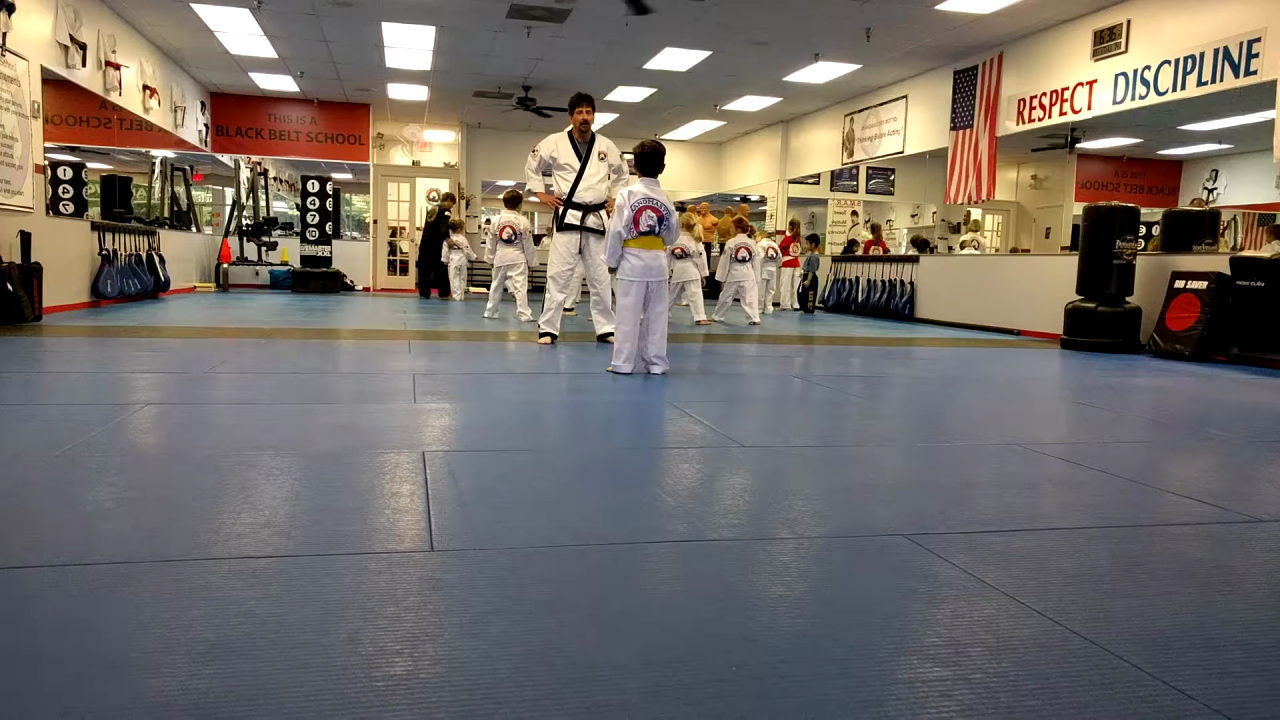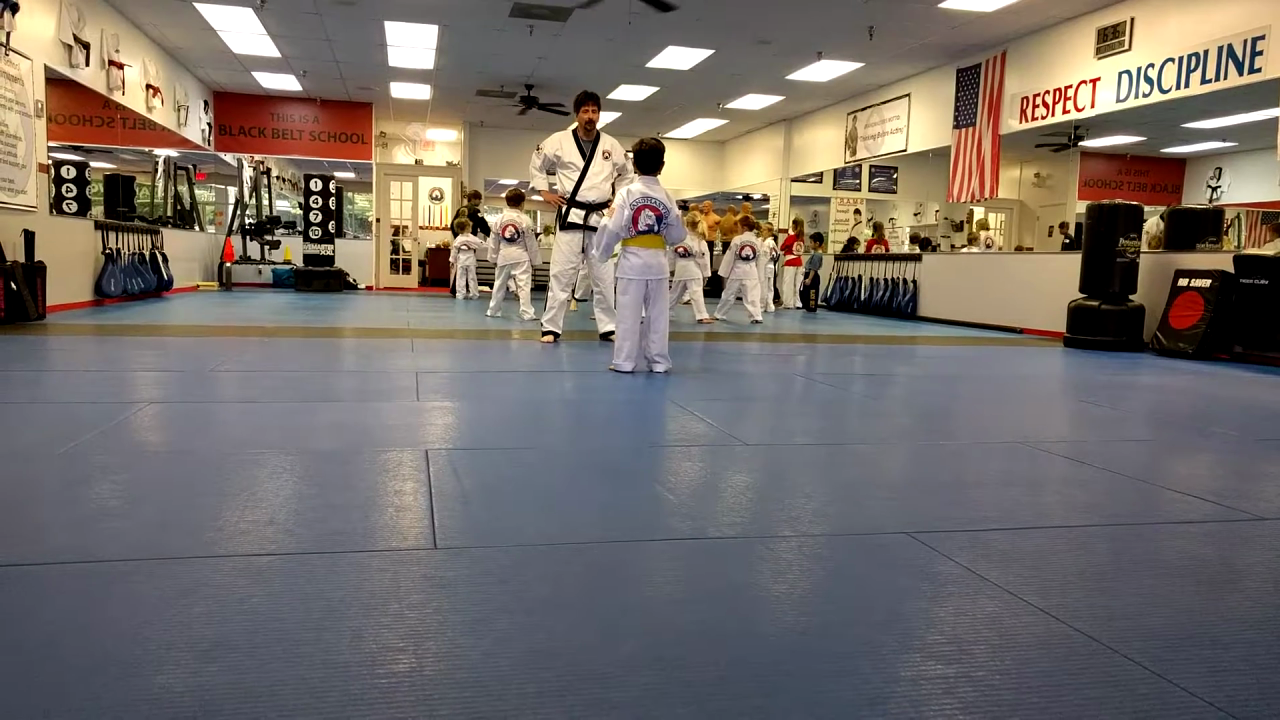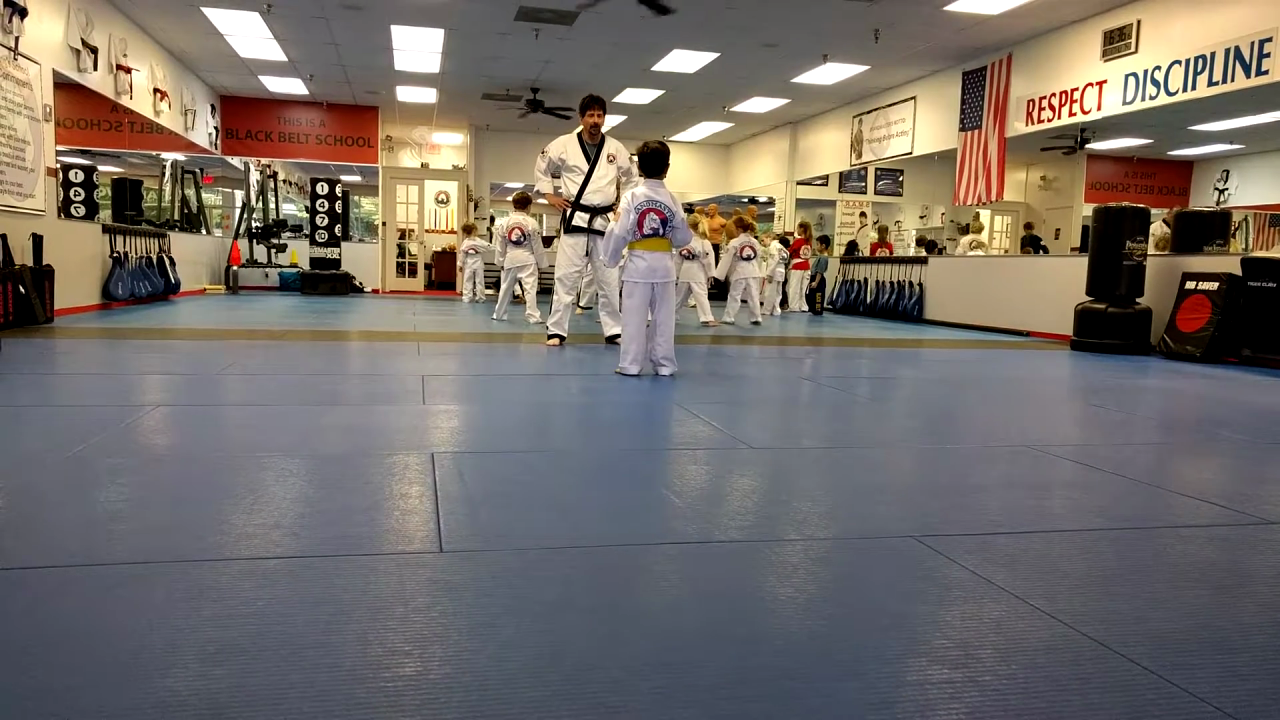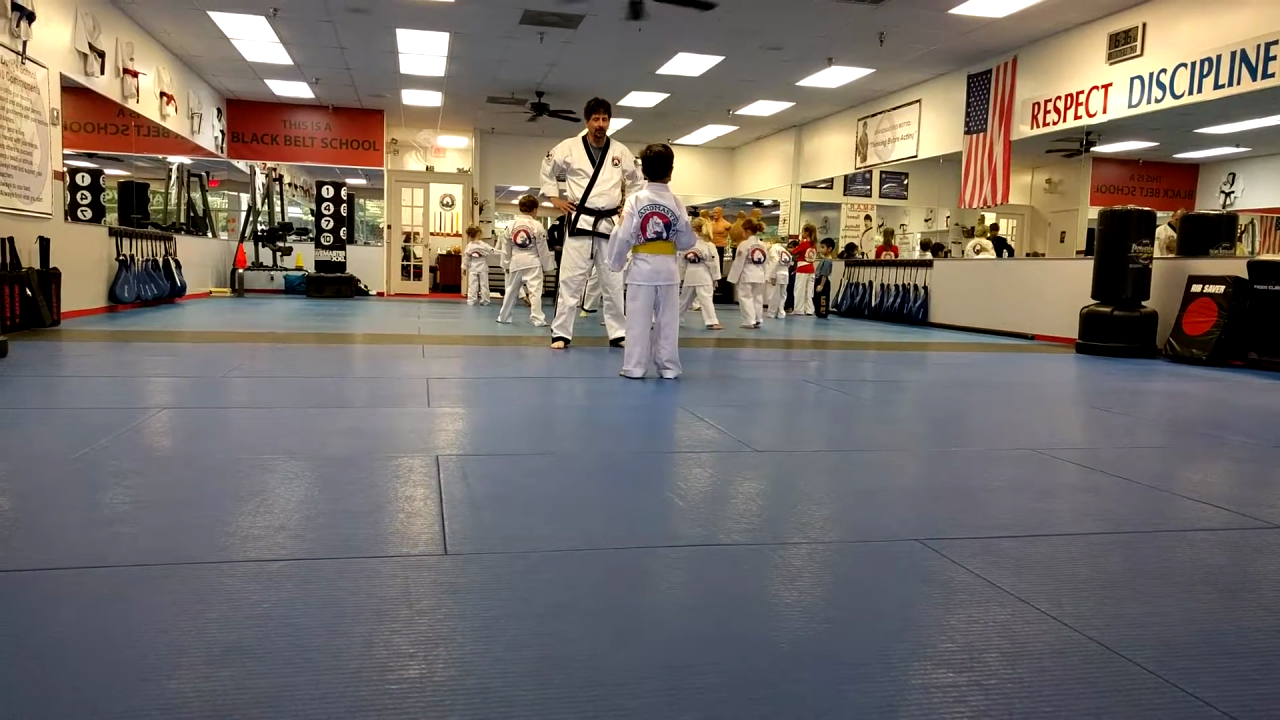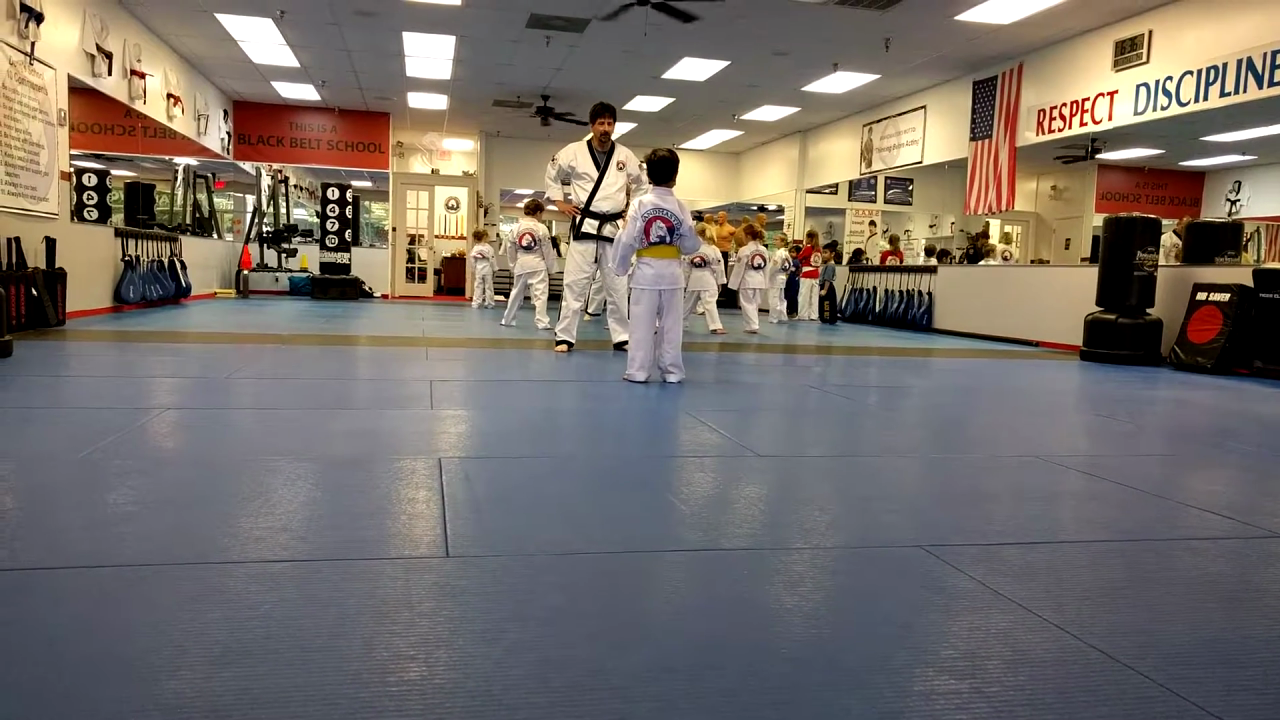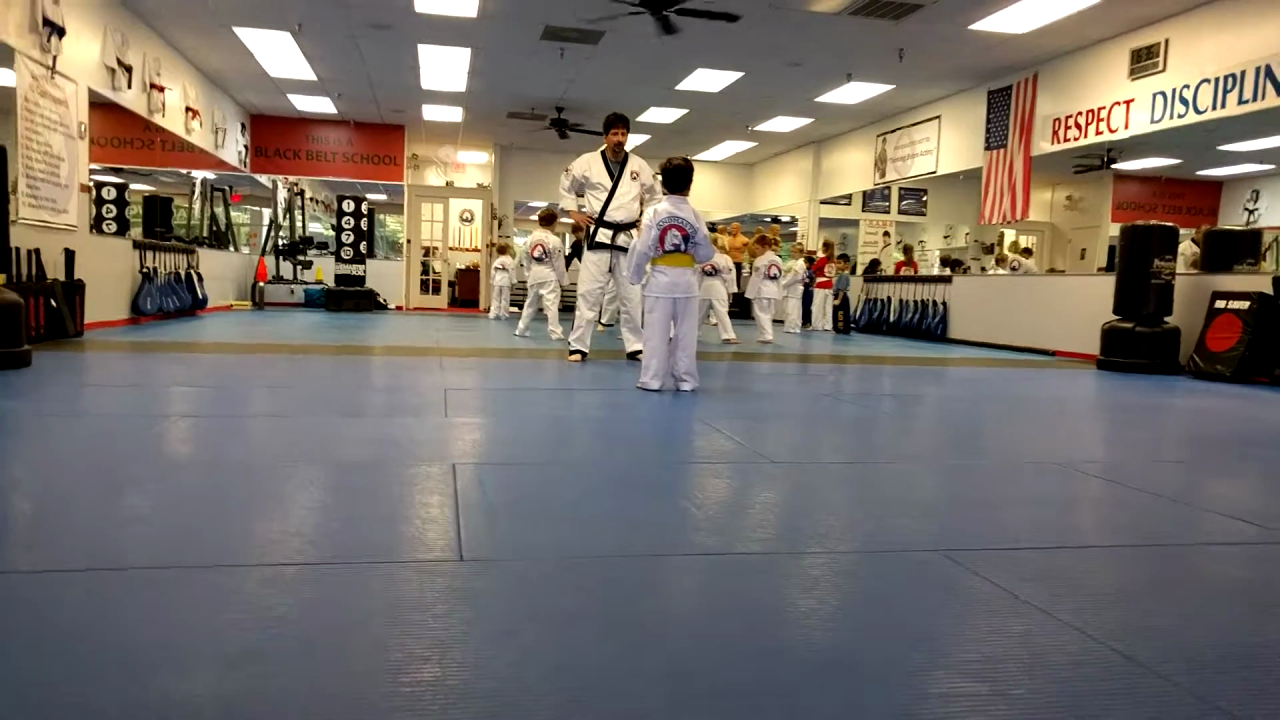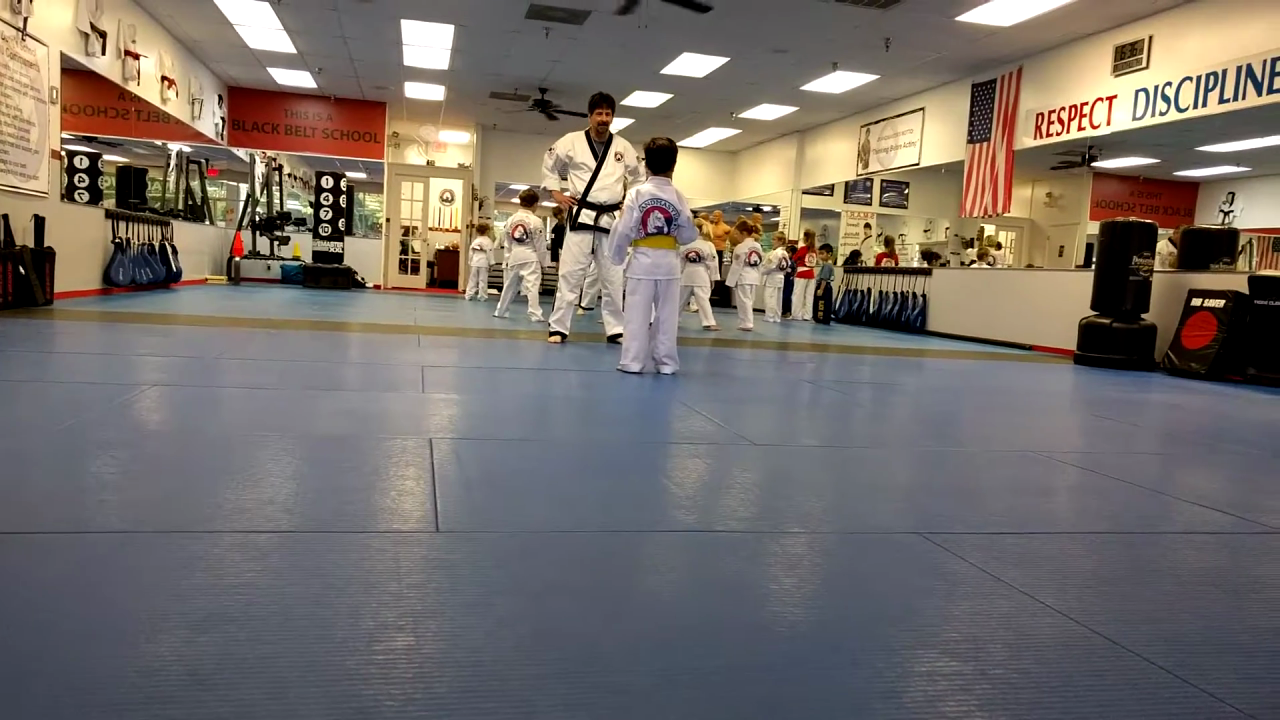
dt=0.7s
person 1, frame 1
left shoulder: (606, 146)
right shoulder: (555, 143)
left elbow: (621, 173)
right elbow: (532, 166)
left wrist: (616, 199)
right wrist: (542, 193)
left hip: (596, 218)
right hip: (568, 217)
left knee: (601, 278)
right knee: (558, 275)
left ankle: (606, 329)
right ankle: (548, 329)
person 1, frame 2
left shoulder: (611, 145)
right shoulder: (559, 141)
left elbow: (626, 173)
right elbow: (537, 165)
right wrist: (545, 192)
left hip: (600, 217)
right hip: (571, 215)
left knee: (604, 277)
right knee: (561, 274)
left ankle: (608, 327)
right ankle: (551, 327)
person 1, frame 3
left shoulder: (616, 148)
right shoulder: (564, 144)
left elbow: (631, 178)
right elbow: (541, 168)
right wrist: (550, 195)
left hip: (605, 220)
right hip: (575, 219)
left knee: (609, 280)
right knee: (566, 277)
left ankle: (614, 330)
right ankle: (556, 330)
person 1, frame 4
left shoulder: (621, 151)
right shoulder: (569, 147)
left elbow: (636, 180)
right elbow: (547, 171)
right wrist: (555, 198)
left hip: (611, 223)
right hip: (580, 222)
left knee: (614, 283)
right knee: (571, 280)
left ankle: (618, 333)
right ankle: (561, 333)
person 1, frame 5
left shoulder: (625, 156)
right shoulder: (574, 152)
left elbow: (641, 185)
right elbow: (552, 175)
right wrist: (560, 202)
left hip: (615, 227)
right hip: (585, 226)
left knee: (618, 287)
right knee: (575, 284)
left ankle: (621, 337)
right ankle: (564, 337)
person 1, frame 6
left shoulder: (639, 165)
right shoulder: (588, 162)
left elbow: (654, 195)
right elbow: (566, 186)
right wrist: (574, 212)
left hip: (629, 237)
right hip: (599, 236)
left knee: (632, 295)
right knee: (589, 292)
left ankle: (635, 346)
right ankle: (578, 345)
person 1, frame 7
left shoulder: (623, 147)
right shoulder: (572, 142)
left elbow: (638, 177)
right elbow: (549, 165)
right wrist: (556, 192)
left hip: (612, 219)
right hip: (582, 216)
left knee: (613, 278)
right knee: (570, 274)
left ankle: (615, 329)
right ankle: (558, 328)
person 2, frame 1
left shoulder: (626, 194)
right shoulder: (666, 199)
left elbow: (616, 231)
right elbow: (672, 236)
left wrist: (612, 261)
left hip: (632, 262)
right hip: (658, 263)
left knee: (628, 315)
right knee: (656, 315)
left ankle: (623, 362)
right ankle: (656, 363)
person 2, frame 2
left shoulder: (626, 193)
right shoulder: (666, 197)
left elbow: (613, 229)
right elbow: (678, 235)
left wrist: (600, 252)
left hip: (632, 261)
right hip: (658, 261)
left knee: (629, 314)
right knee: (657, 314)
left ankle: (624, 361)
right ankle: (658, 361)
person 2, frame 3
left shoulder: (631, 197)
right shoulder: (672, 200)
left elbow: (619, 233)
right elbow: (684, 238)
left wrist: (609, 259)
left hip: (638, 264)
right hip: (664, 265)
left knee: (635, 317)
right knee: (663, 317)
left ankle: (631, 364)
right ankle: (664, 364)
person 2, frame 4
left shoulder: (635, 200)
right shoulder: (676, 203)
left elbow: (623, 237)
right elbow: (687, 241)
left wrist: (615, 263)
left hip: (642, 268)
right hip: (668, 268)
left knee: (639, 320)
right knee: (667, 321)
left ankle: (635, 367)
right ankle: (668, 366)
person 2, frame 5
left shoulder: (639, 204)
right shoulder: (680, 207)
left elbow: (627, 241)
right elbow: (691, 245)
left wrist: (620, 268)
left hip: (646, 271)
right hip: (672, 272)
left knee: (642, 324)
right knee: (671, 325)
left ankle: (638, 370)
right ankle: (672, 371)
person 2, frame 6
left shoulder: (654, 212)
right shoulder: (694, 215)
left elbow: (642, 249)
right elbow: (705, 253)
left wrist: (634, 276)
left hip: (660, 279)
right hip: (687, 280)
left knee: (656, 332)
right knee: (685, 332)
left ankle: (652, 378)
right ankle: (686, 379)
person 2, frame 7
left shoulder: (636, 193)
right shoulder: (678, 197)
left elbow: (624, 231)
right elbow: (689, 235)
left wrist: (616, 257)
left hip: (642, 261)
right hip: (669, 263)
left knee: (638, 314)
right knee: (666, 315)
left ankle: (633, 360)
right ankle: (666, 362)
